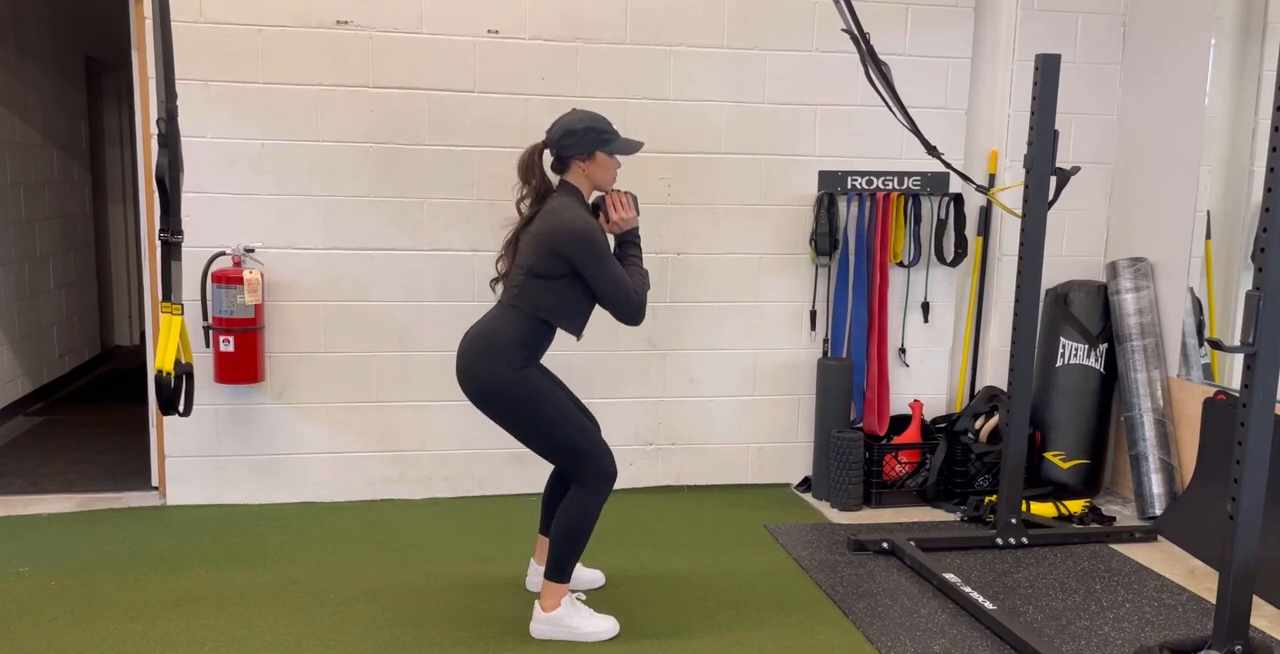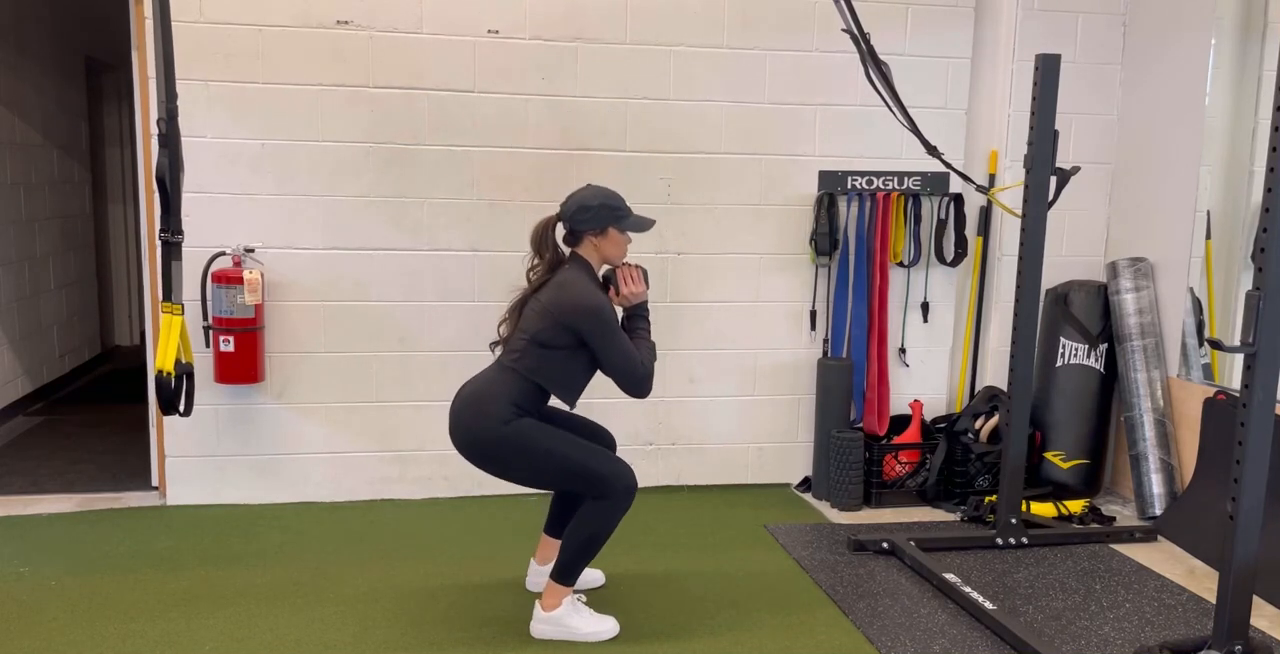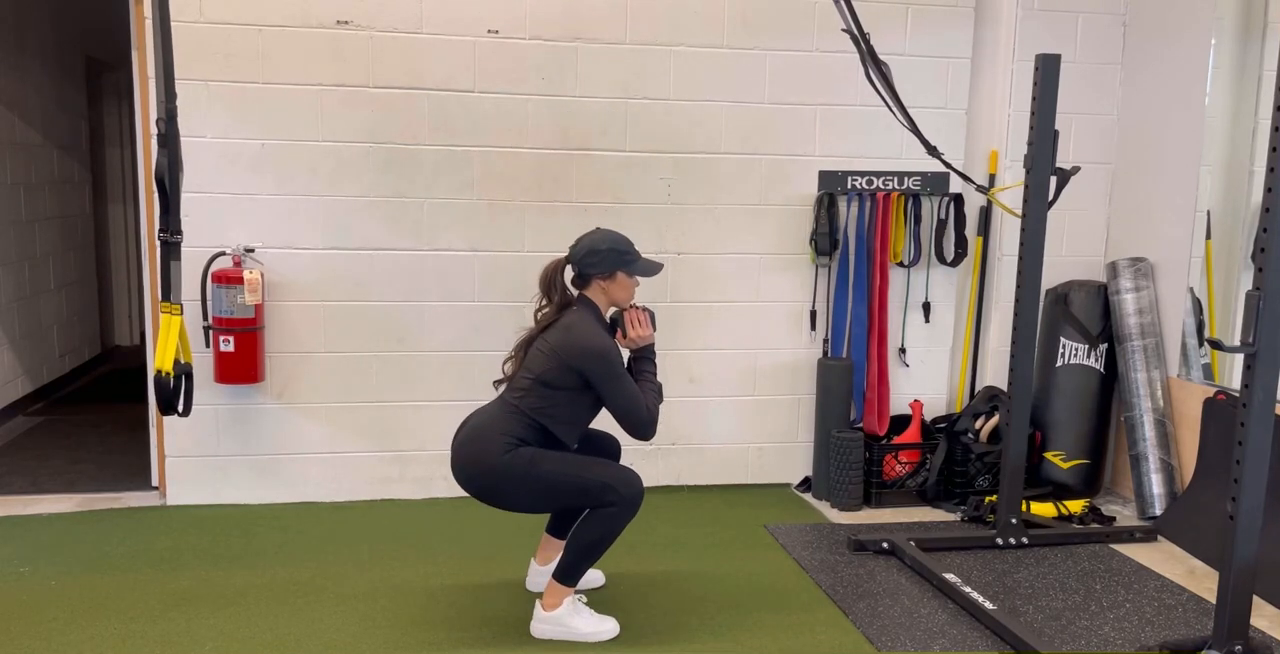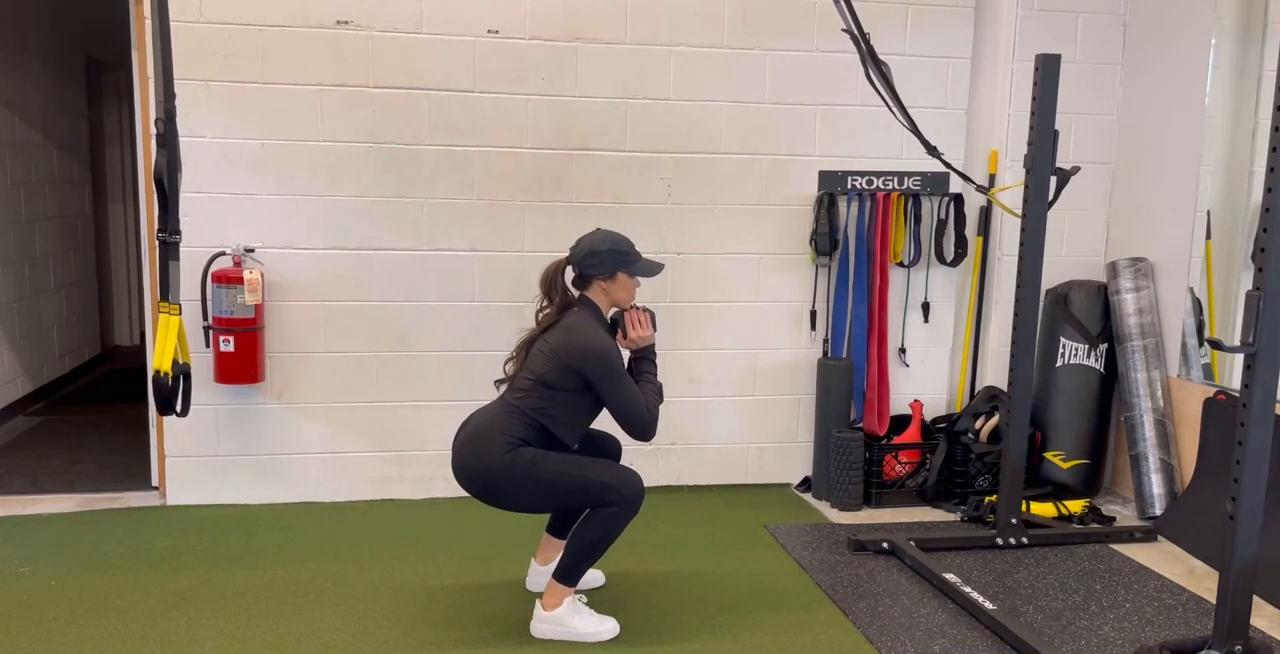
dt=0.4s
person 1, frame 1
left shoulder: (558, 209)
right shoulder: (574, 224)
left elbow: (604, 290)
right elbow: (630, 308)
left wrist: (611, 235)
right wrist: (627, 237)
left hip: (499, 354)
right hip: (499, 365)
left knee: (581, 444)
right knee: (595, 467)
left ankle: (545, 561)
right ankle: (552, 607)
person 1, frame 2
left shoulder: (567, 280)
right shoulder: (583, 298)
left elbow: (607, 350)
right elbow: (638, 381)
left wrist: (619, 308)
right wrist: (637, 311)
left hip: (491, 408)
right hip: (490, 423)
left knee: (597, 448)
right knee: (615, 482)
left ankle: (546, 562)
right ankle: (553, 607)
person 1, frame 3
left shoulder: (574, 320)
right shoulder: (589, 341)
left elbow: (620, 396)
right elbow: (642, 424)
left wrist: (627, 351)
right wrist: (643, 352)
left hip: (489, 441)
right hip: (492, 459)
left knee: (603, 451)
right knee: (623, 488)
left ankle: (546, 563)
right ankle: (554, 607)
person 1, frame 4
left shoulder: (575, 322)
right shoulder: (590, 342)
left elbow: (620, 397)
right elbow: (642, 425)
left wrist: (628, 352)
right wrist: (644, 353)
left hip: (490, 441)
right hip: (493, 460)
left knee: (603, 451)
right knee: (624, 489)
left ankle: (546, 563)
right ankle: (554, 606)
